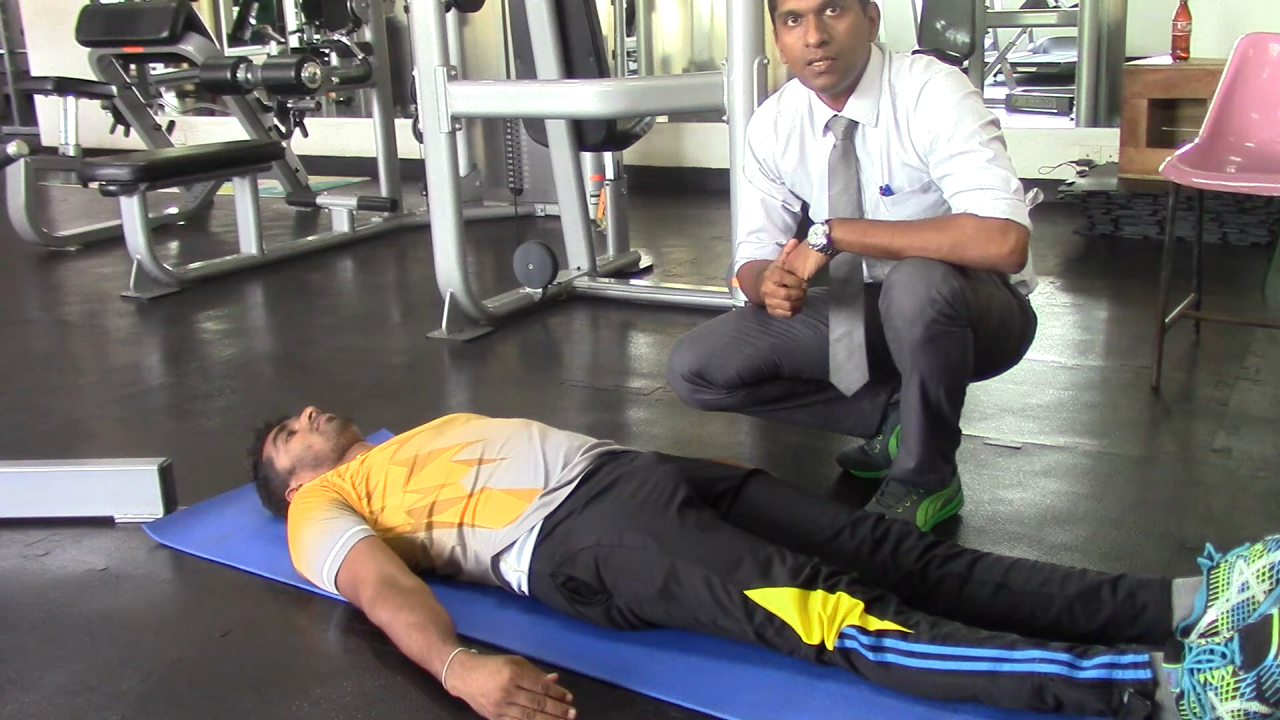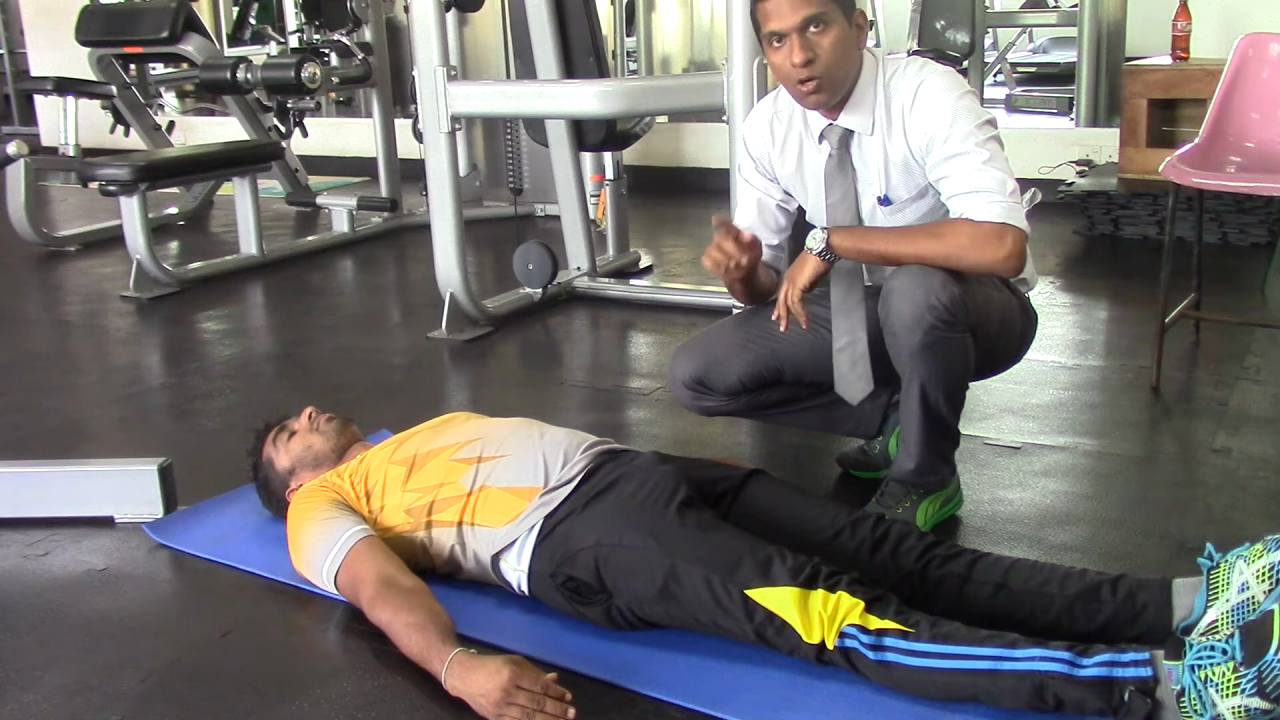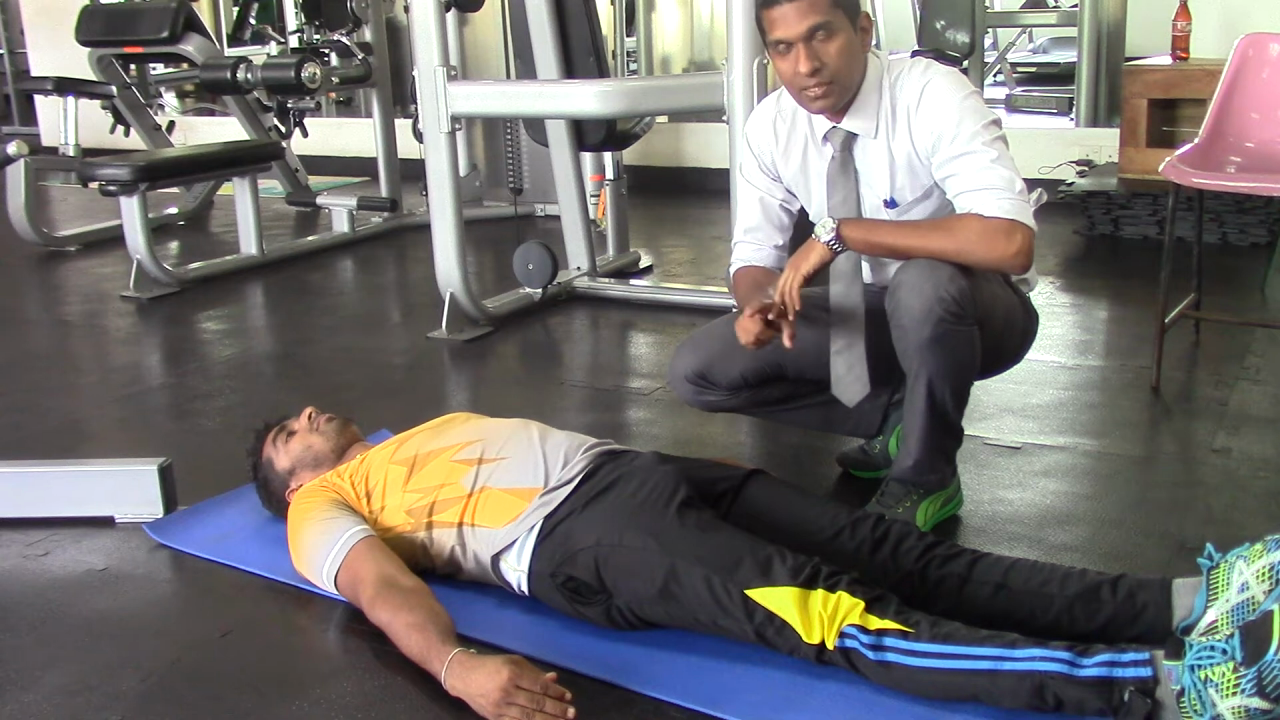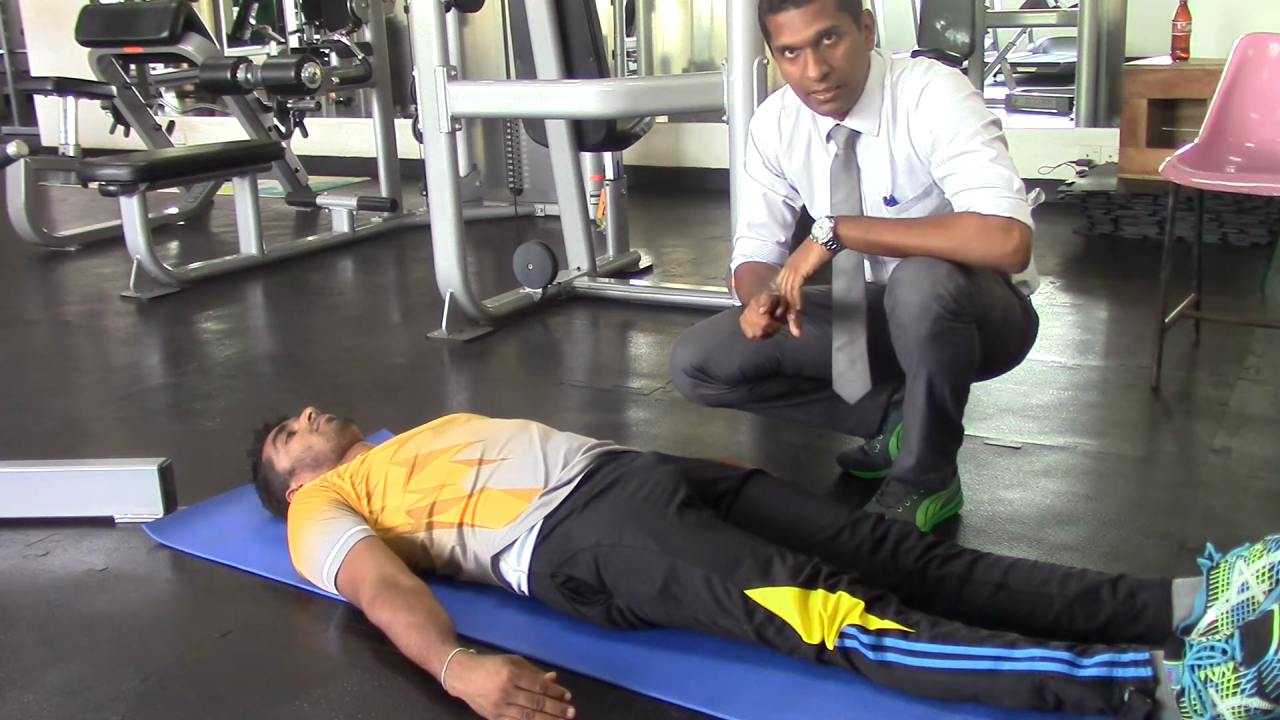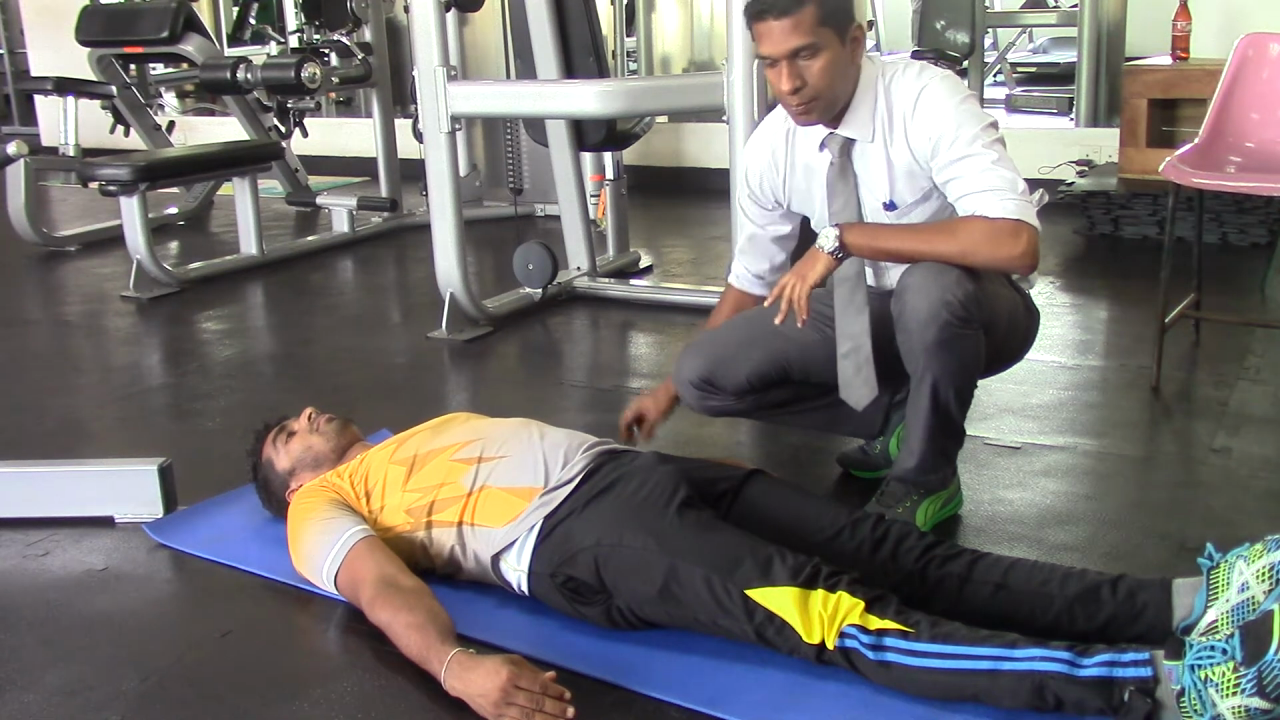
dt=0.7s
person 1, frame 1
left shoulder: (422, 438)
right shoulder: (323, 512)
right elbow: (383, 587)
left wrist: (714, 471)
left hip: (632, 469)
right hip: (574, 537)
left knee: (898, 554)
right knee: (836, 617)
left ankle: (1187, 604)
person 1, frame 2
left shoulder: (421, 437)
right shoulder: (325, 511)
right elbow: (383, 588)
left wrist: (713, 462)
left hip: (633, 470)
right hip: (576, 538)
left knee: (896, 554)
right knee: (836, 617)
left ankle: (1185, 605)
person 1, frame 3
left shoulder: (423, 437)
right shoulder: (324, 514)
right elbow: (383, 588)
left wrist: (720, 469)
left hip: (633, 469)
right hip: (576, 538)
left knee: (899, 555)
right knee: (837, 617)
left ankle: (1187, 604)
person 1, frame 4
left shoulder: (422, 440)
right shoulder: (323, 512)
right elbow: (384, 588)
left wrist: (716, 460)
left hip: (634, 469)
right hip: (576, 539)
left knee: (899, 555)
right knee: (834, 617)
left ankle: (1185, 602)
person 1, frame 5
left shoulder: (422, 438)
right shoulder: (323, 513)
right elbow: (383, 587)
left wrist: (681, 443)
left hip: (631, 470)
right hip: (574, 537)
left knee: (898, 554)
right knee: (833, 616)
left ankle: (1188, 603)
person 2, frame 1
left shoulder: (934, 93)
right shoulder: (772, 124)
left elbow: (1004, 241)
right elbow: (754, 256)
left wrist: (835, 233)
right wrist: (769, 283)
left hip: (974, 307)
right hip: (864, 307)
left knee: (918, 285)
right knee: (696, 367)
left ankle: (925, 477)
right ankle: (894, 417)
person 2, frame 2
left shoulder: (927, 94)
right shoulder: (765, 126)
left elbow: (1000, 245)
right elbow: (764, 278)
left wrist: (833, 240)
right wrist: (741, 265)
left hip: (972, 307)
right hip: (865, 305)
left knee: (916, 293)
right knee: (697, 375)
left ankle: (924, 477)
right ankle: (895, 416)
person 2, frame 3
left shoulder: (933, 95)
right shoulder: (769, 126)
left elbow: (1011, 242)
right elbow: (754, 257)
left wrist: (841, 232)
right wrist: (762, 303)
left hip: (967, 307)
right hip: (867, 308)
left knee: (925, 285)
right knee: (697, 370)
left ankle: (925, 477)
right ankle: (896, 417)
person 2, frame 4
left shoulder: (933, 95)
right shoulder: (774, 123)
left elbow: (1008, 240)
right elbow: (755, 254)
left wrist: (838, 229)
right wrist: (763, 297)
left hip: (974, 308)
right hip: (870, 308)
left knee: (922, 282)
right knee: (698, 364)
left ankle: (926, 476)
right ankle: (896, 416)
person 2, frame 5
left shoulder: (927, 99)
right shoulder: (770, 146)
left elbow: (1015, 243)
right elbow: (753, 277)
left wrist: (843, 239)
right wrist: (673, 387)
left hip: (967, 307)
right hip: (870, 306)
left knee: (932, 289)
right knee: (704, 371)
left ankle: (924, 477)
right ankle: (894, 418)
